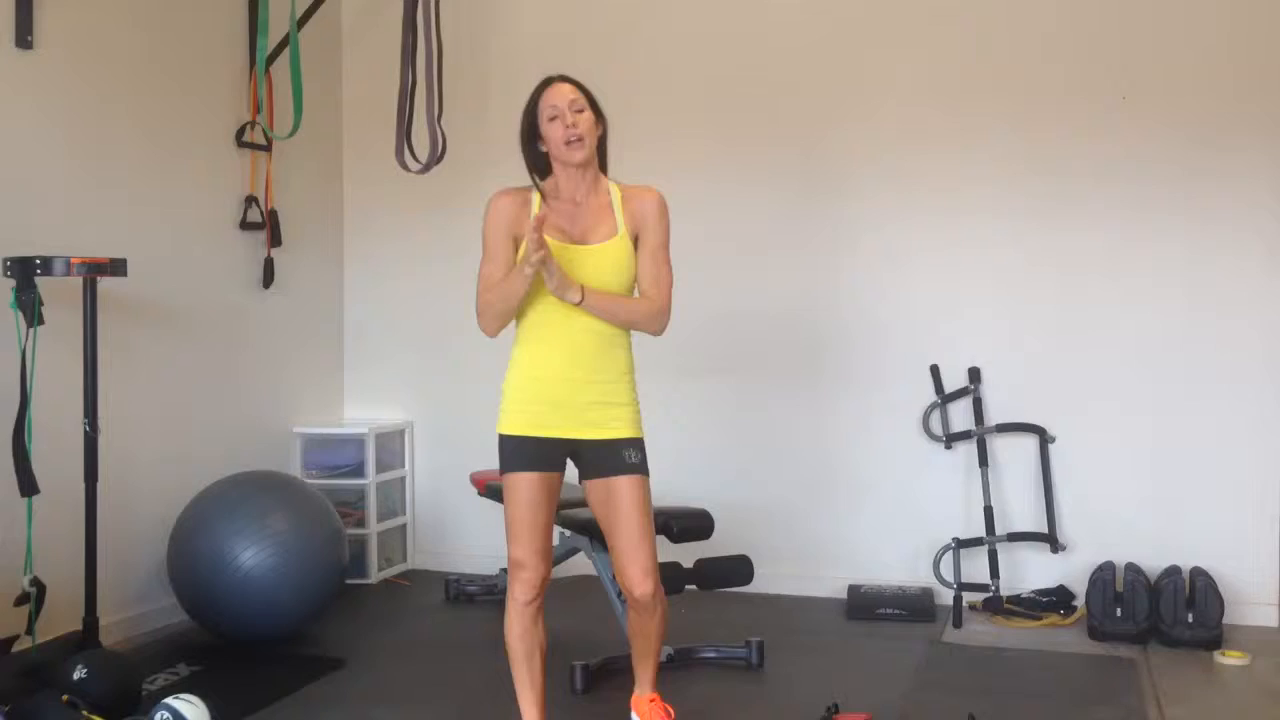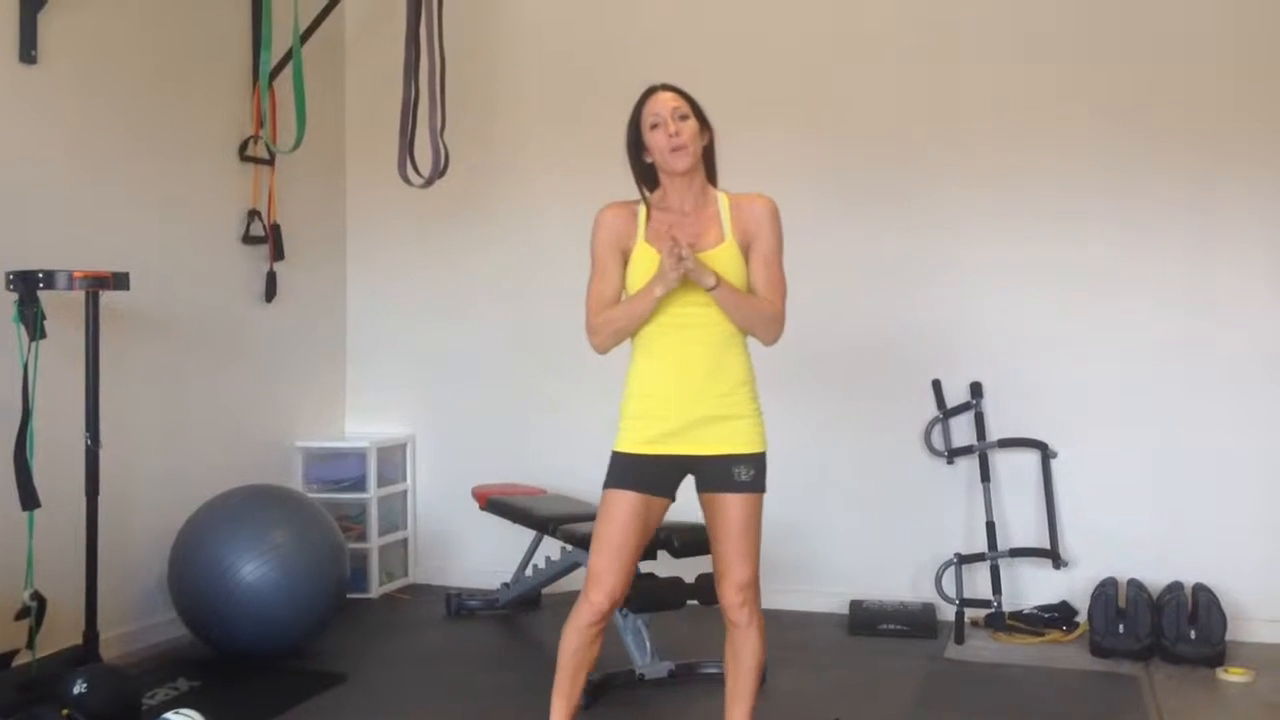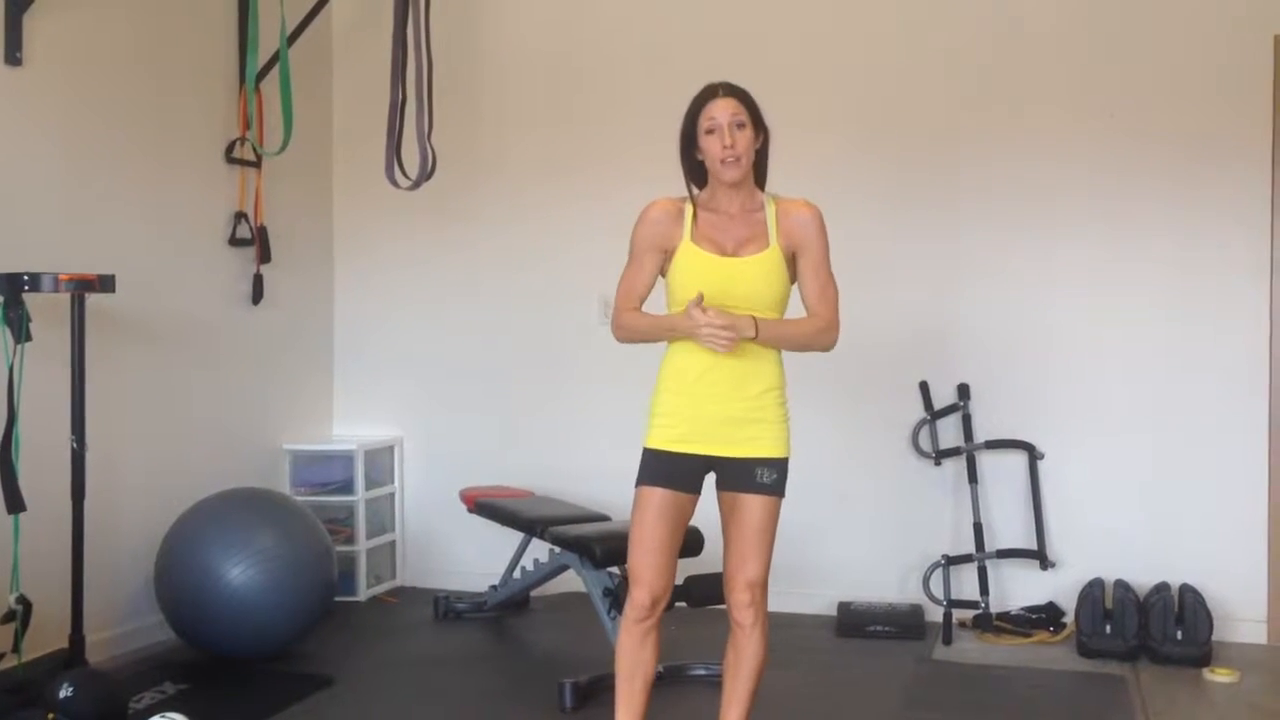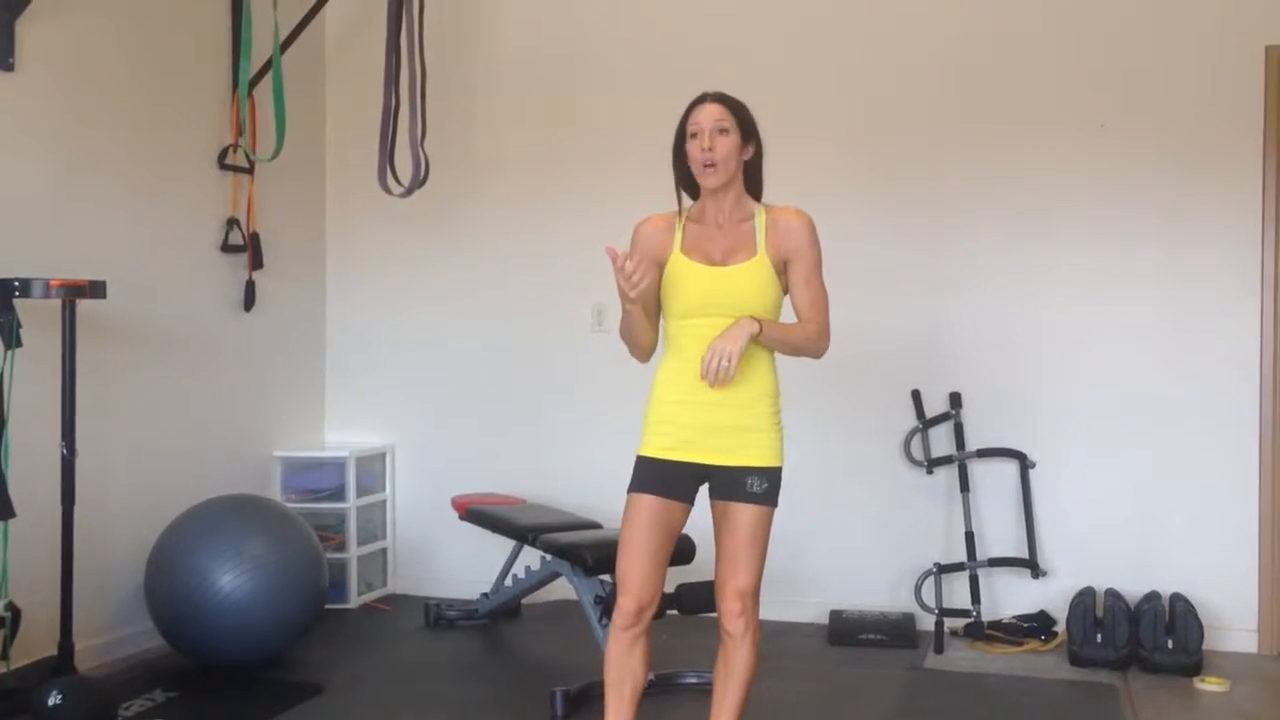
dt=1s
person 1, frame 1
left shoulder: (641, 205)
right shoulder: (511, 207)
left elbow: (656, 314)
right elbow: (489, 318)
left wrist: (573, 290)
right wrist: (530, 266)
left hip: (610, 415)
right hip: (532, 413)
left knee: (642, 585)
right knee: (527, 578)
person 1, frame 2
left shoulder: (752, 212)
right shoulder: (618, 222)
left elbow: (770, 325)
right elbow: (600, 334)
left wrist: (706, 276)
right wrist: (662, 282)
left hip: (730, 429)
right hip: (648, 431)
left knee: (739, 598)
right knee: (598, 599)
person 1, frame 3
left shoulder: (798, 220)
right shoulder: (663, 219)
left elbow: (824, 330)
right elbow: (623, 321)
left wrist: (747, 326)
right wrist: (684, 324)
left hip: (757, 431)
right hip: (678, 427)
left knee: (747, 601)
right knee: (644, 597)
person 1, frame 4
left shoulder: (788, 228)
right shoulder: (657, 232)
left elbow: (816, 338)
right elbow: (642, 348)
left wrist: (750, 325)
right wrist: (630, 302)
left hip: (748, 442)
right hip: (670, 437)
left knee: (737, 610)
right knee: (632, 605)
